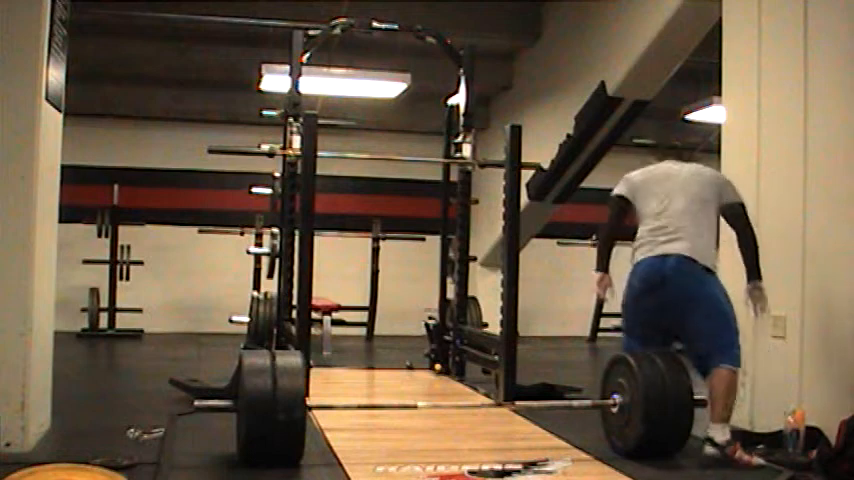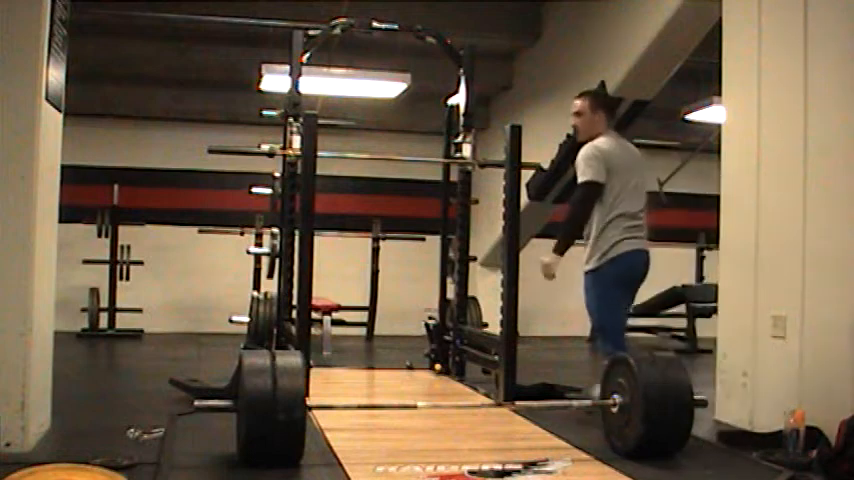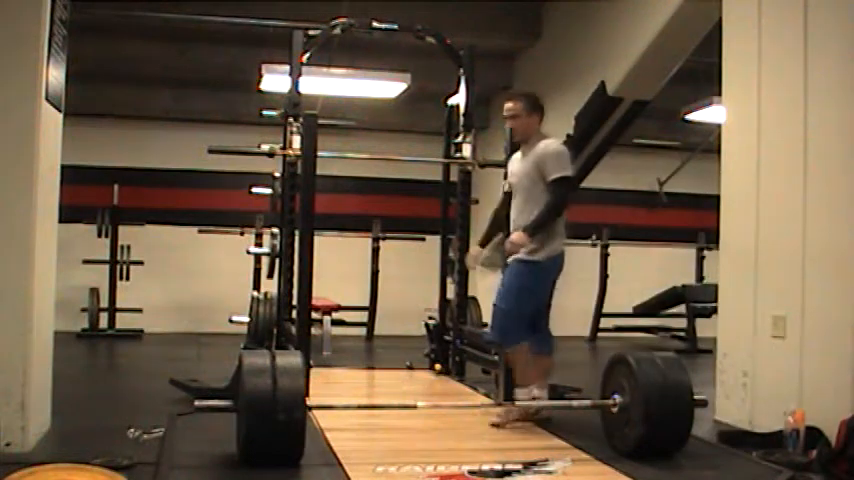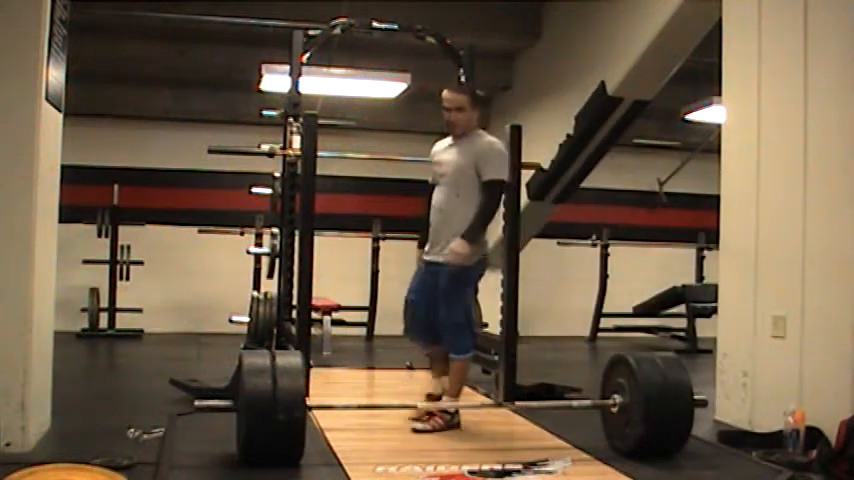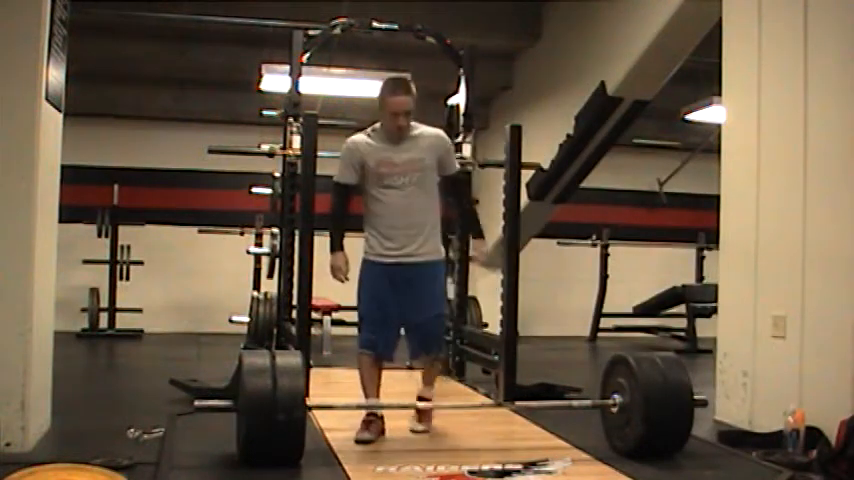
dt=0.7s
person 1, frame 1
left shoulder: (636, 177)
right shoulder: (713, 178)
left elbow: (612, 221)
right elbow: (743, 228)
left wrist: (602, 270)
right wrist: (754, 281)
left hip: (647, 267)
right hip: (693, 267)
left knee: (640, 350)
right knee: (723, 352)
right ankle: (719, 437)
person 1, frame 2
left shoulder: (593, 151)
right shoulder: (632, 153)
left elbow: (582, 206)
left wrist: (557, 252)
left hip: (610, 255)
right hip: (636, 252)
left knee: (609, 336)
right knee: (610, 331)
person 1, frame 3
left shoulder: (552, 151)
right shoulder: (516, 159)
left elbow: (560, 199)
right elbow: (506, 207)
left wrist: (527, 233)
right wrist: (484, 242)
left hip: (538, 256)
right hip: (521, 255)
left knee: (506, 324)
right knee: (534, 328)
left ankle: (528, 397)
right ankle: (539, 399)
person 1, frame 4
left shoulder: (488, 149)
right shoulder: (439, 149)
left elbow: (491, 200)
left wrist: (467, 239)
right wrist: (423, 244)
left hip: (462, 256)
right hip: (434, 255)
left knee: (455, 329)
right knee: (417, 321)
left ankle: (449, 408)
right ankle: (440, 386)
person 1, frame 5
left shoulder: (436, 141)
right shoulder: (358, 146)
left elbow: (457, 190)
right elbow: (341, 200)
left wrist: (476, 235)
right wrist: (337, 249)
left hip: (427, 258)
right hip: (379, 259)
left knee: (429, 332)
right knee: (373, 337)
left ankle: (425, 397)
right ankle: (373, 413)
